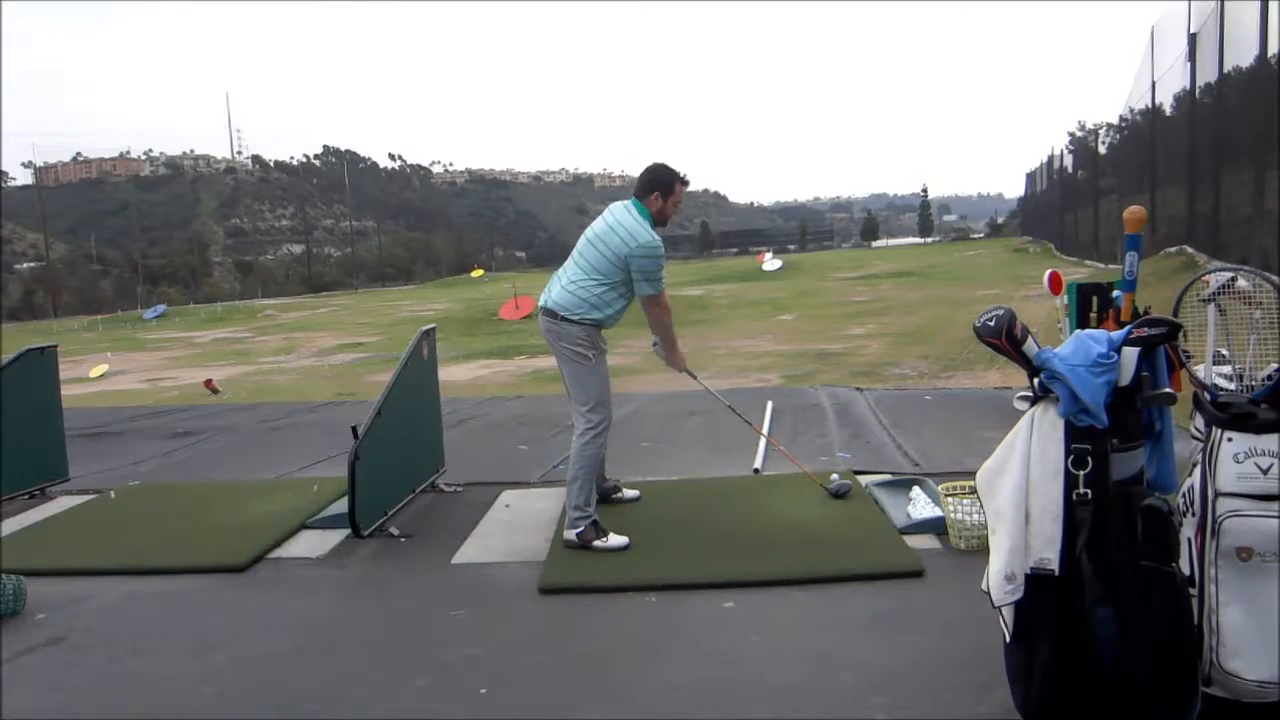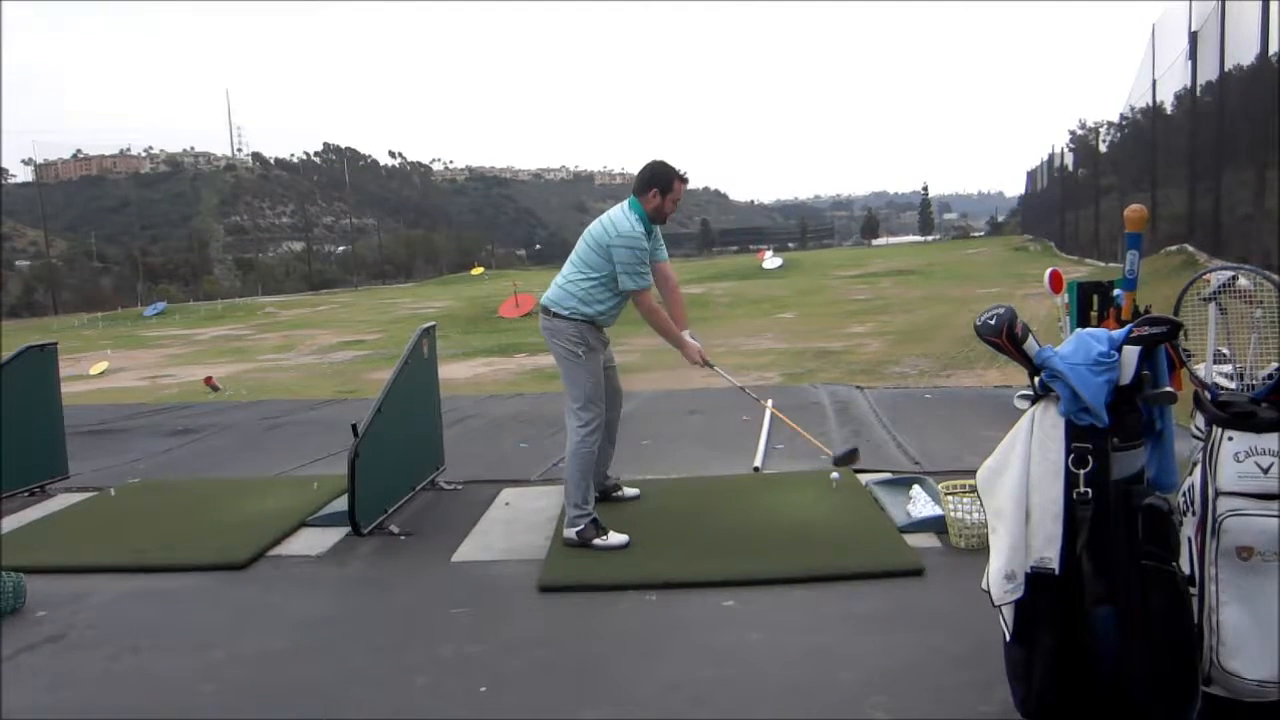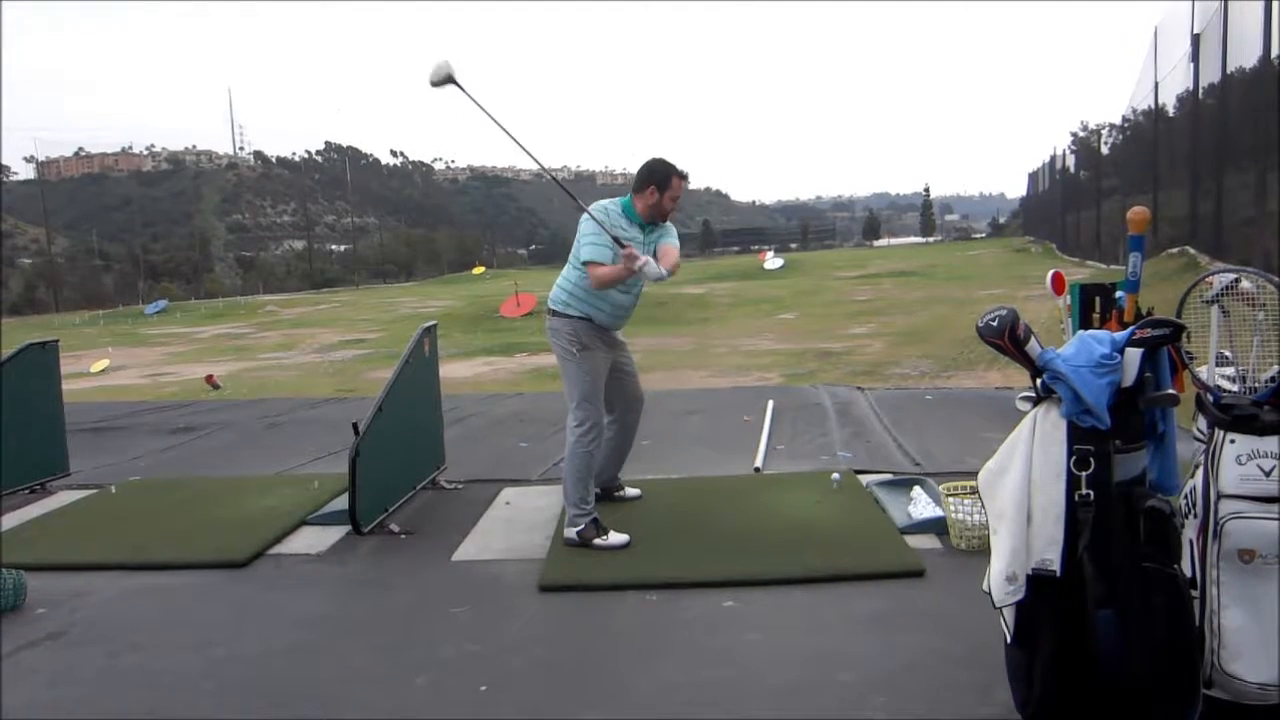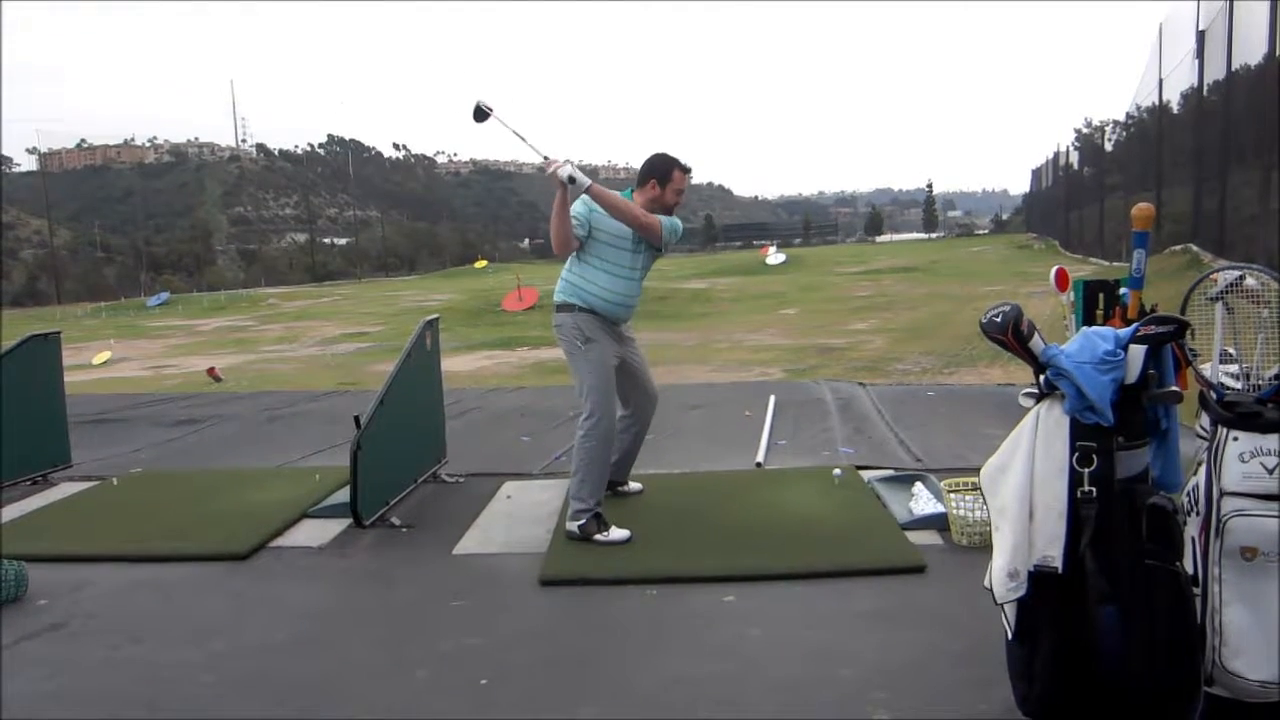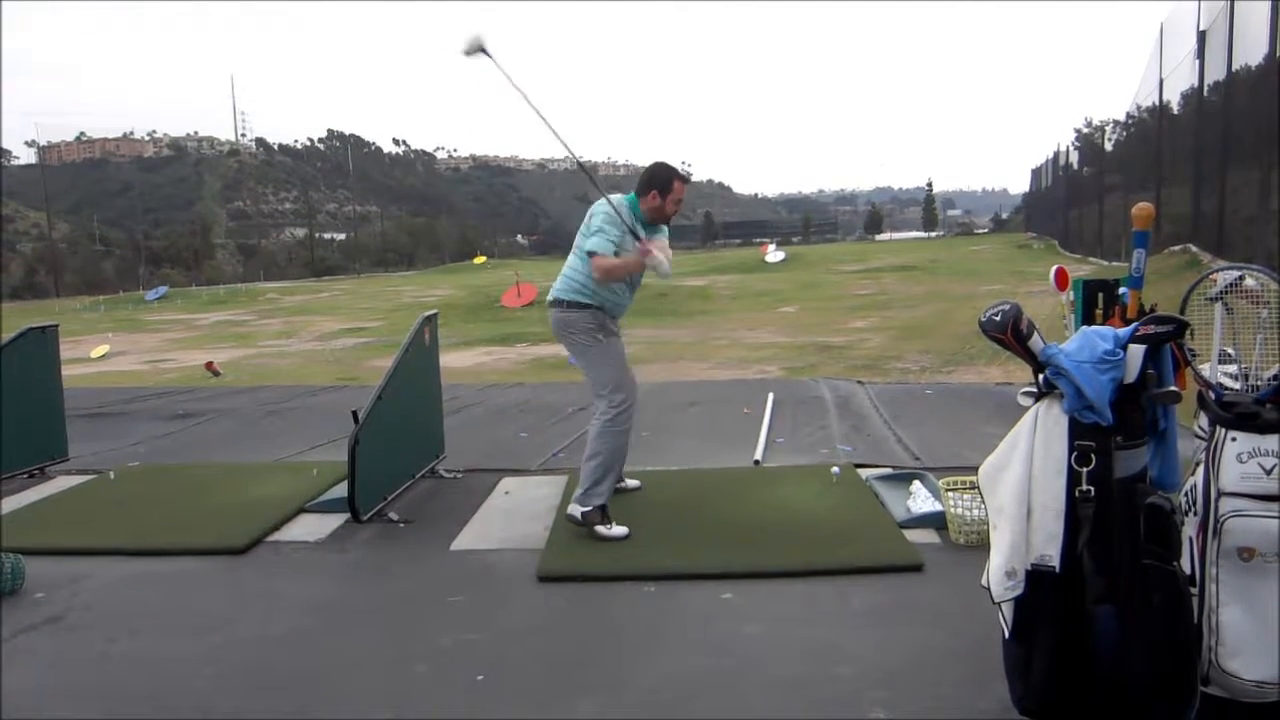
dt=1s
person 1, frame 1
left shoulder: (620, 211)
right shoulder: (646, 242)
right elbow: (657, 305)
left wrist: (658, 337)
right wrist: (673, 351)
left hip: (559, 314)
right hip: (574, 326)
left knee: (594, 410)
right knee: (593, 420)
left ankle: (597, 484)
right ankle: (579, 524)
person 1, frame 2
left shoulder: (644, 224)
right shoulder: (627, 233)
left elbow: (667, 280)
right elbow: (645, 303)
left wrist: (686, 332)
right wrist: (683, 345)
left hip: (586, 323)
right hip: (570, 324)
left knee: (609, 403)
right knee: (587, 419)
left ankle: (598, 482)
right ankle: (579, 522)
person 1, frame 3
left shoulder: (663, 230)
right shoulder: (601, 215)
left elbow: (672, 259)
right elbow: (597, 279)
left wrist: (656, 267)
right wrist: (625, 267)
left hip: (606, 330)
right hip: (574, 325)
left knee: (629, 403)
right knee: (587, 419)
left ankle: (604, 483)
right ankle: (579, 523)
person 1, frame 4
left shoulder: (670, 226)
right shoulder: (591, 205)
left elbow: (637, 220)
right elbow: (562, 248)
left wrist: (586, 184)
right wrist: (563, 192)
left hip: (617, 325)
right hip: (580, 320)
left knee: (643, 400)
right knee: (600, 413)
left ankle: (611, 476)
right ankle: (583, 516)
person 1, frame 5
left shoulder: (654, 225)
right shoulder: (609, 210)
left elbow: (657, 253)
right elbow: (601, 272)
left wrist: (646, 254)
right wrist: (635, 257)
left hip: (576, 312)
right hip: (581, 312)
left knee: (617, 394)
right knee: (616, 403)
left ankle: (608, 475)
right ankle: (588, 504)
